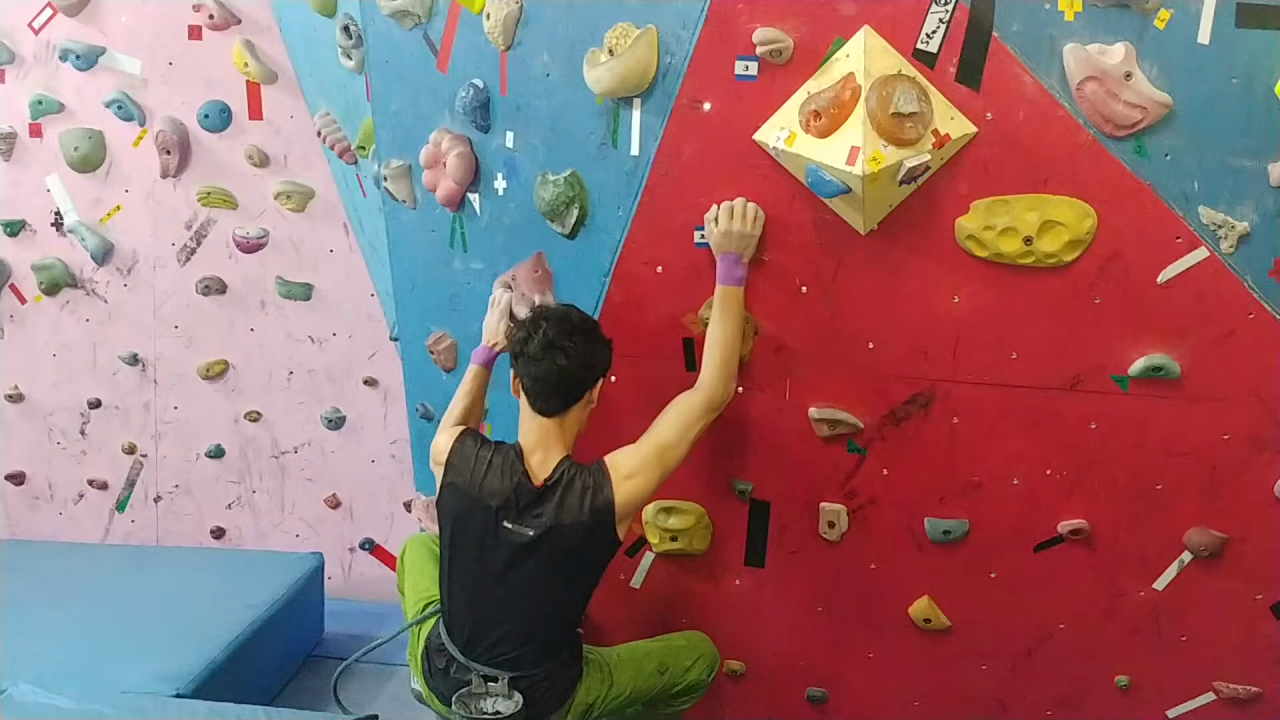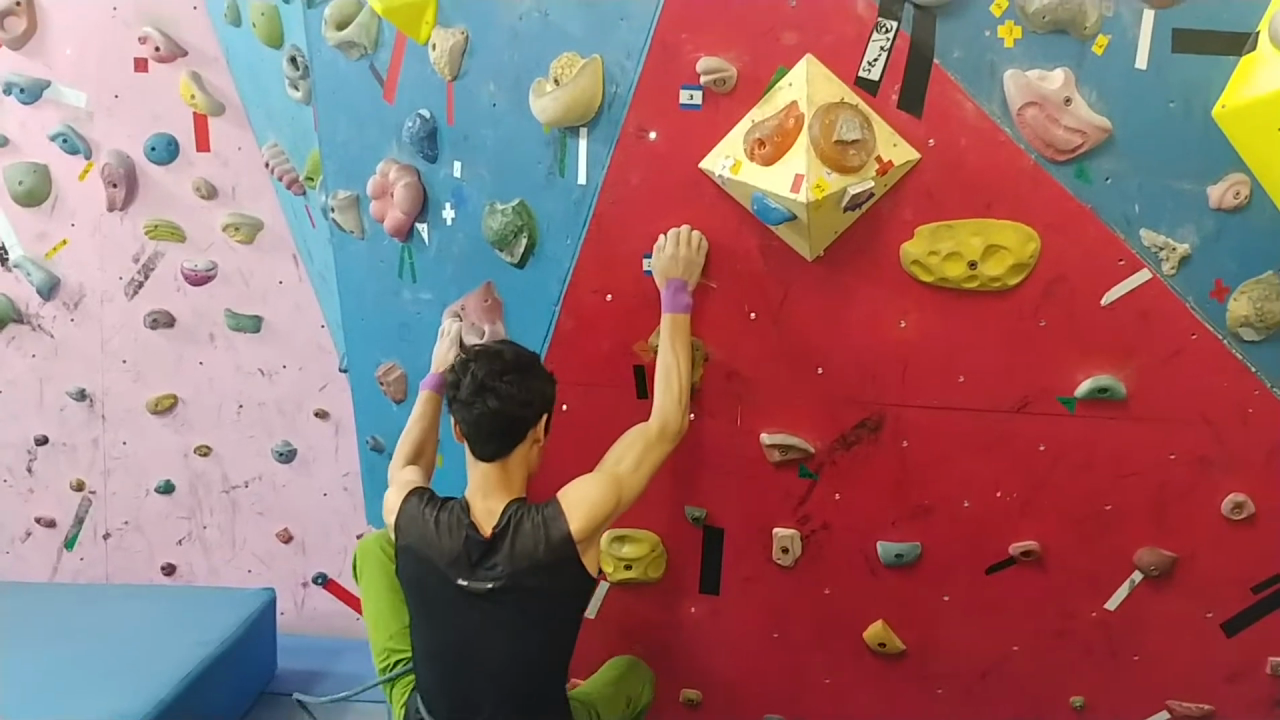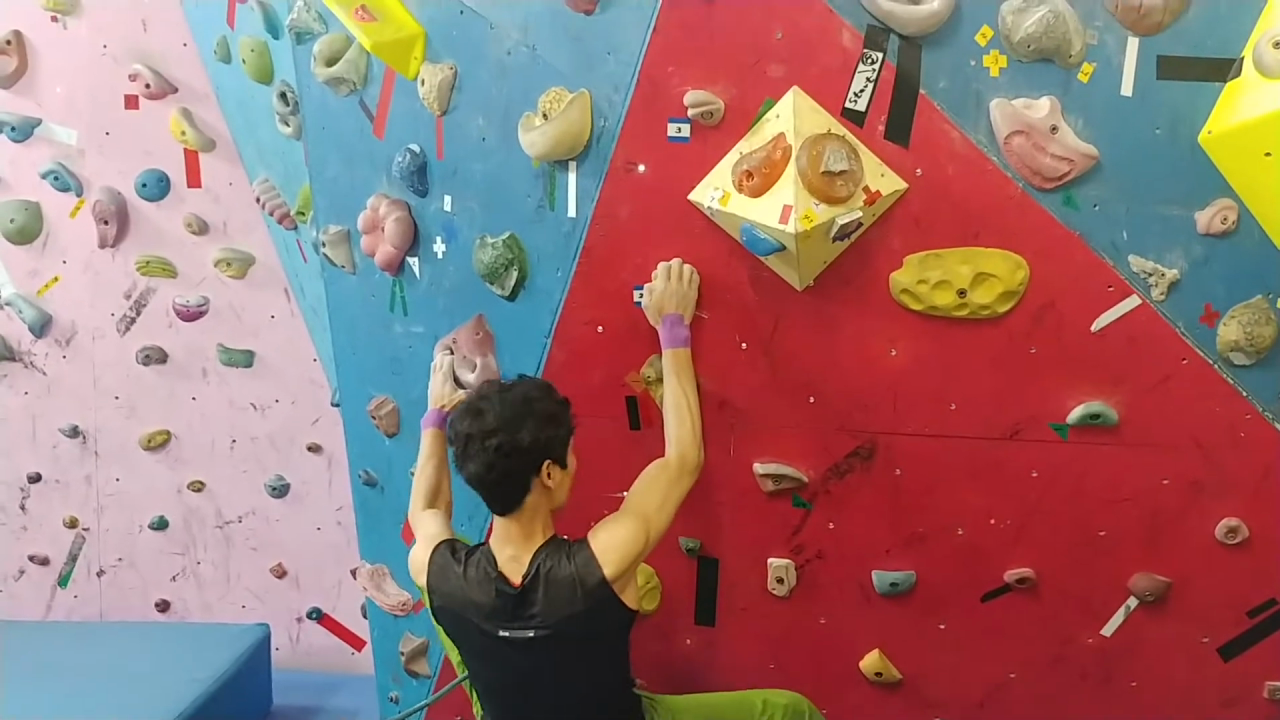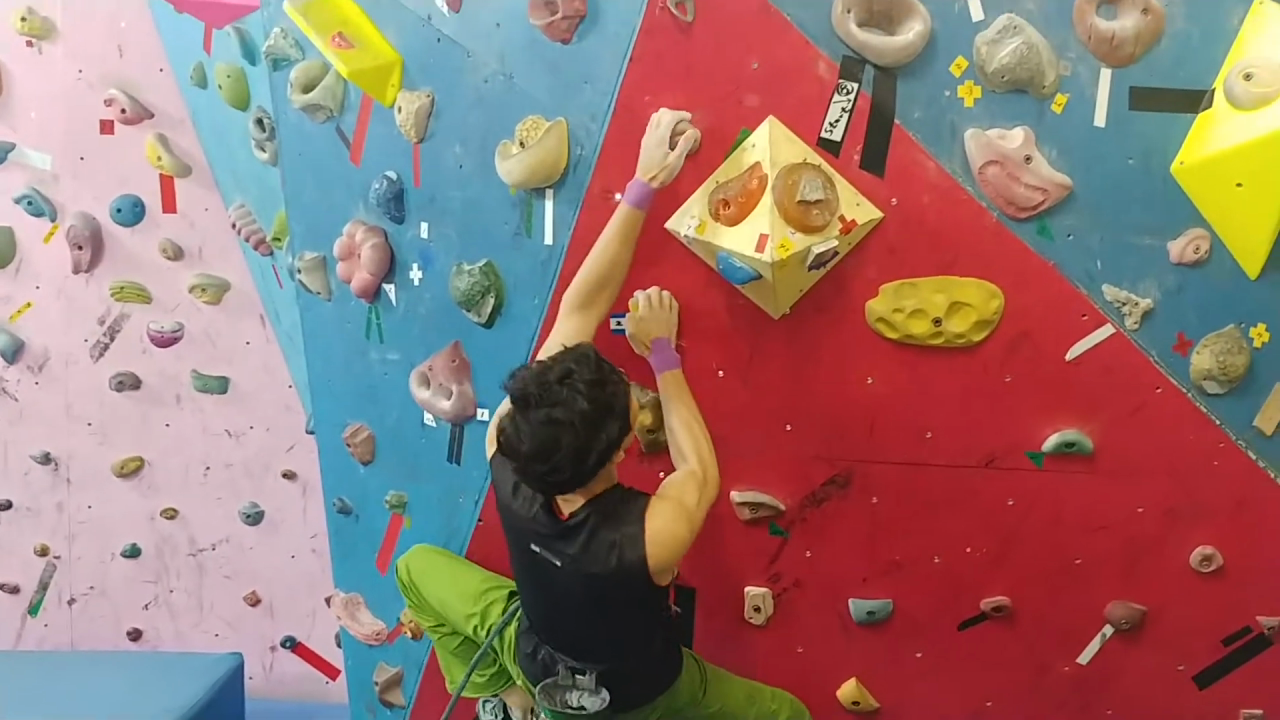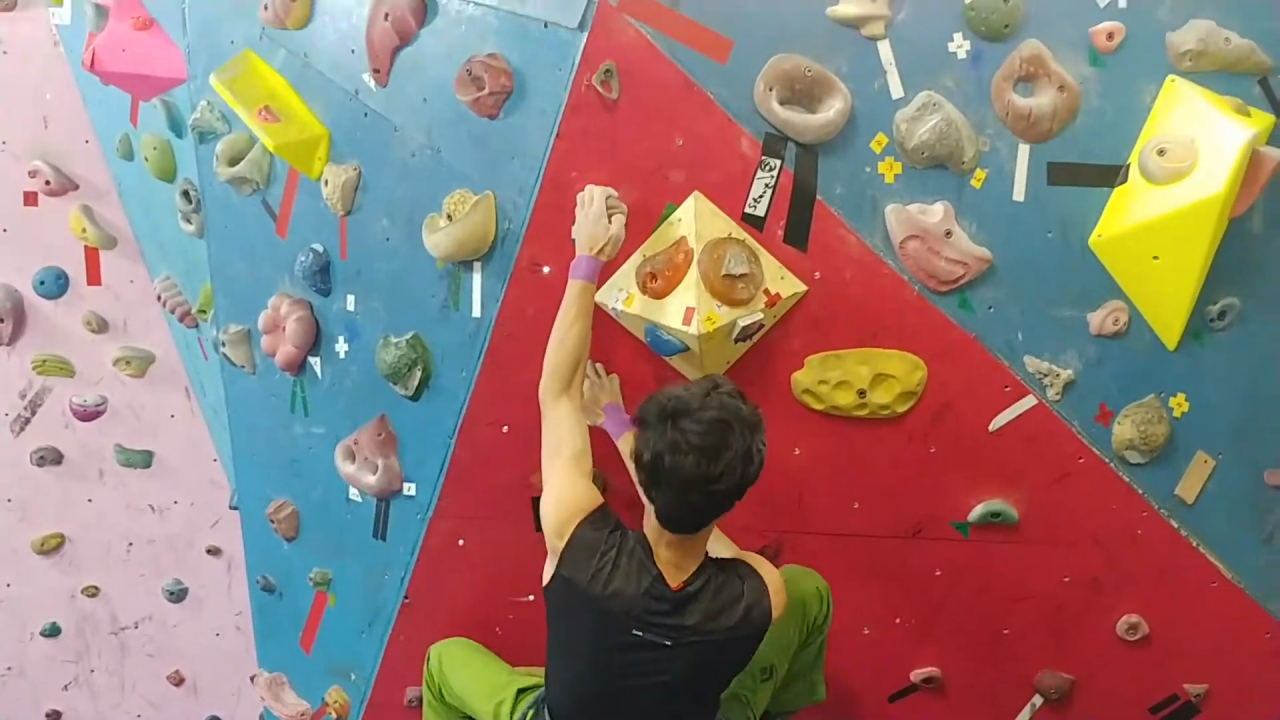
dt=1s
person 1, frame 1
left shoulder: (457, 459)
right shoulder: (610, 490)
right elbow: (713, 393)
left wrist: (487, 350)
right wrist: (730, 265)
left knee: (419, 547)
right knee: (700, 656)
person 1, frame 2
left shoulder: (410, 518)
right shoulder: (569, 526)
left elbow: (404, 469)
right elbow: (668, 424)
left wrist: (437, 378)
right wrist: (675, 294)
left knee: (374, 547)
right knee: (631, 676)
person 1, frame 3
left shoulder: (433, 569)
right shoulder: (600, 564)
left elbow: (424, 514)
right elbow: (683, 460)
left wrist: (438, 415)
right wrist: (673, 329)
person 1, frame 4
left shoulder: (506, 452)
right shoulder: (652, 534)
left elbow: (579, 309)
right elbow: (701, 473)
left wrist: (642, 185)
right wrist: (662, 352)
left hip: (537, 667)
left knee: (418, 567)
person 1, frame 5
left shoulder: (576, 539)
right shoulder: (761, 593)
left elbow: (557, 394)
right elbow: (694, 515)
left wrist: (587, 259)
right wrist: (619, 421)
left knee: (444, 660)
right knee: (807, 591)
